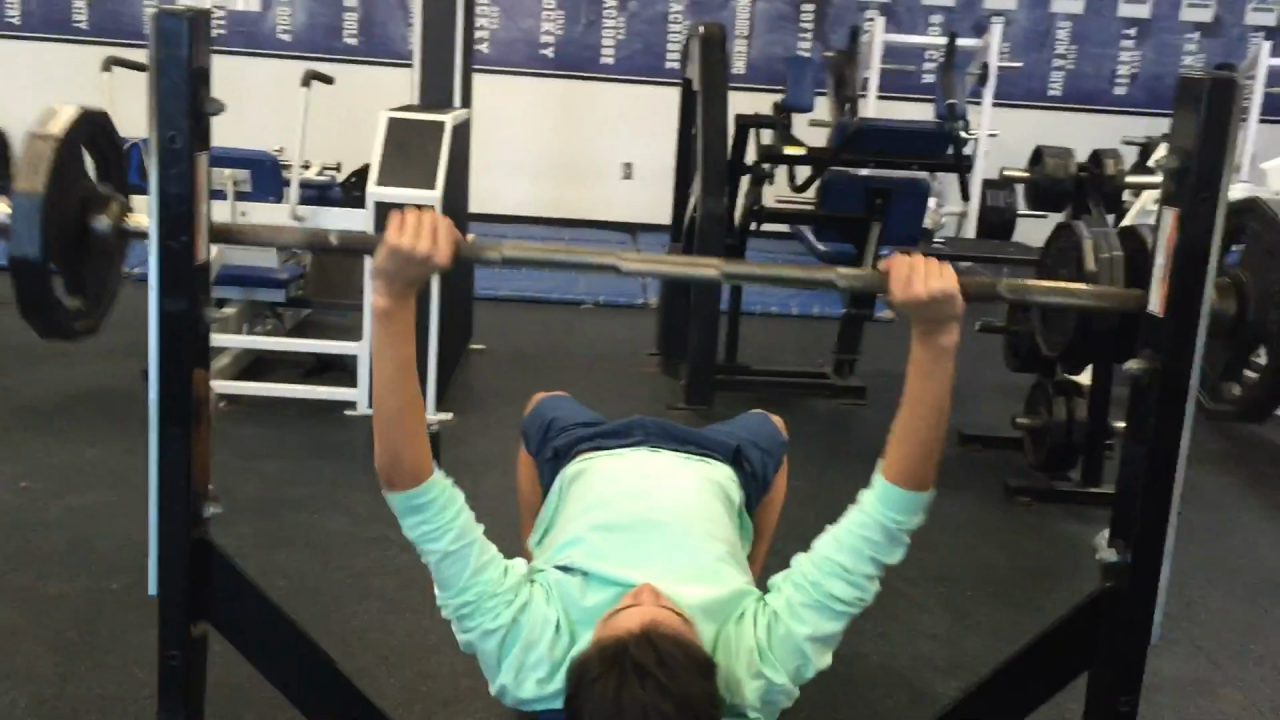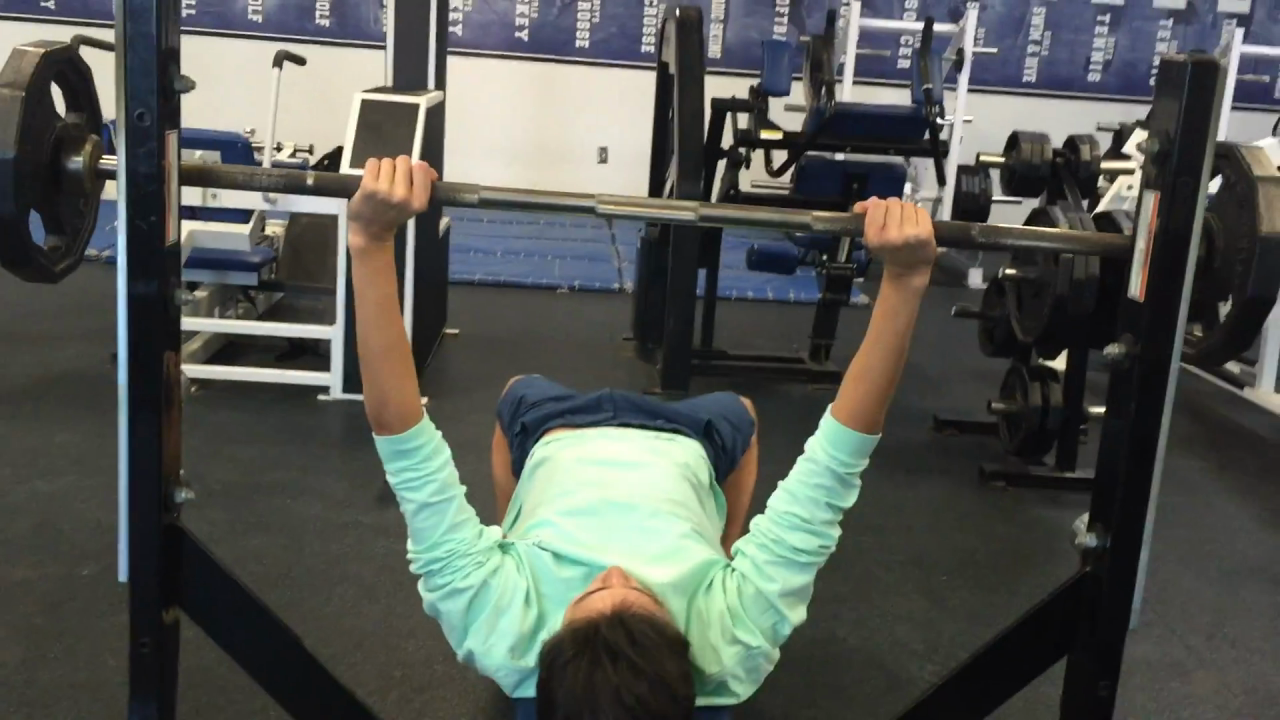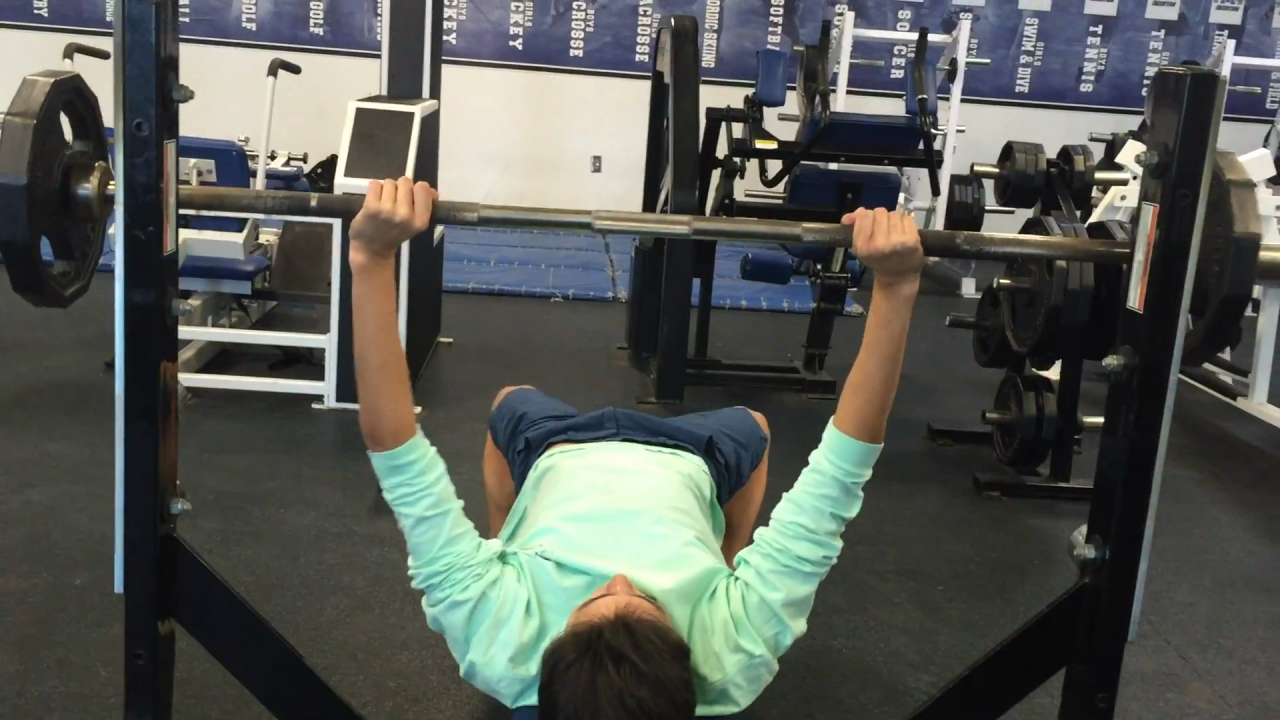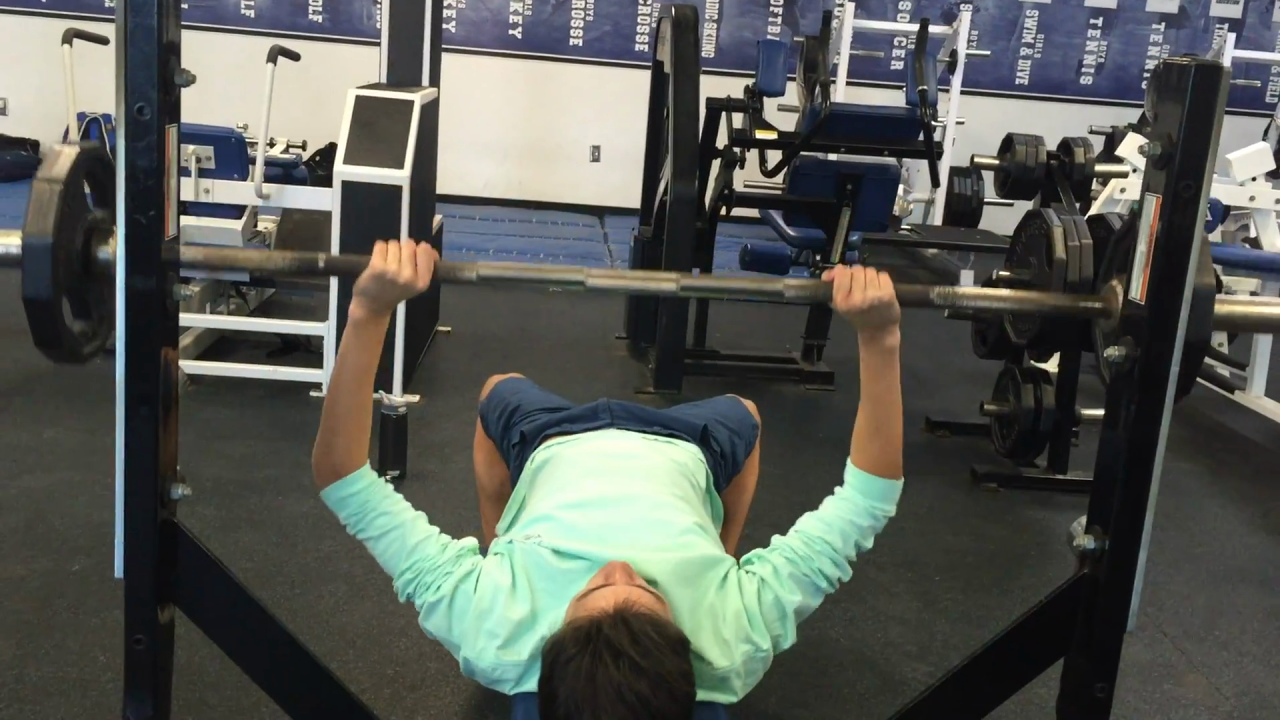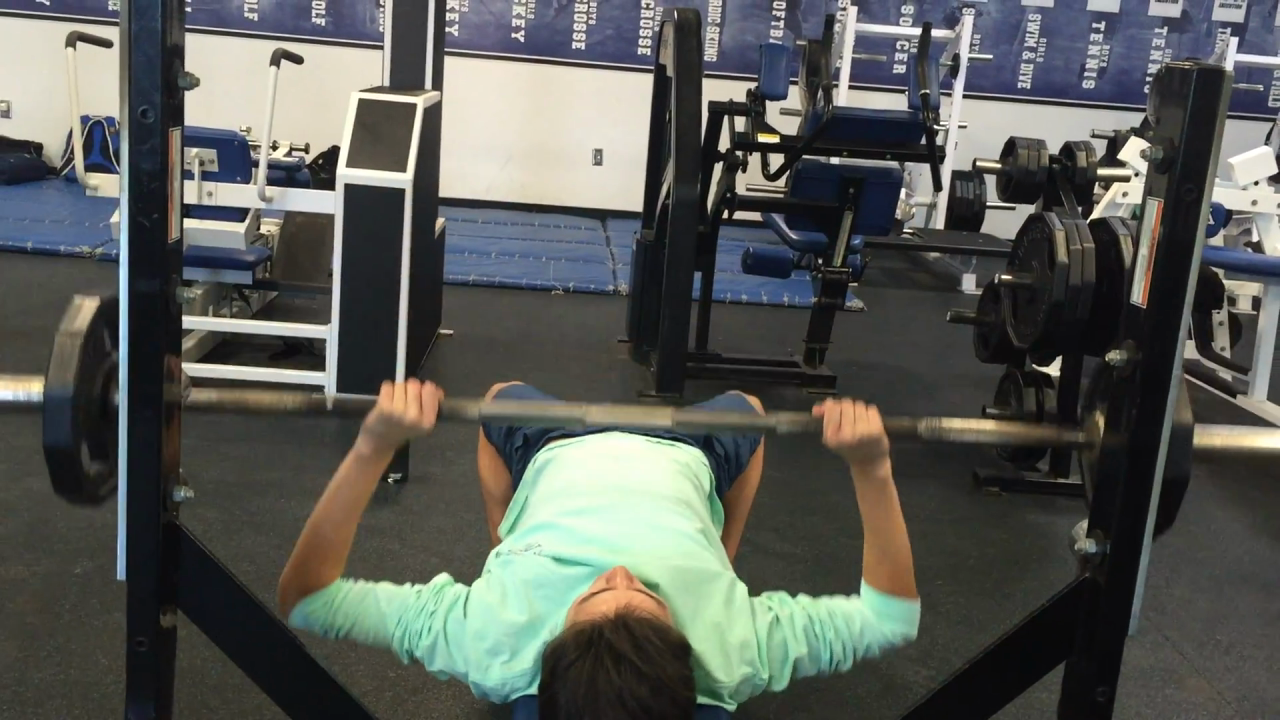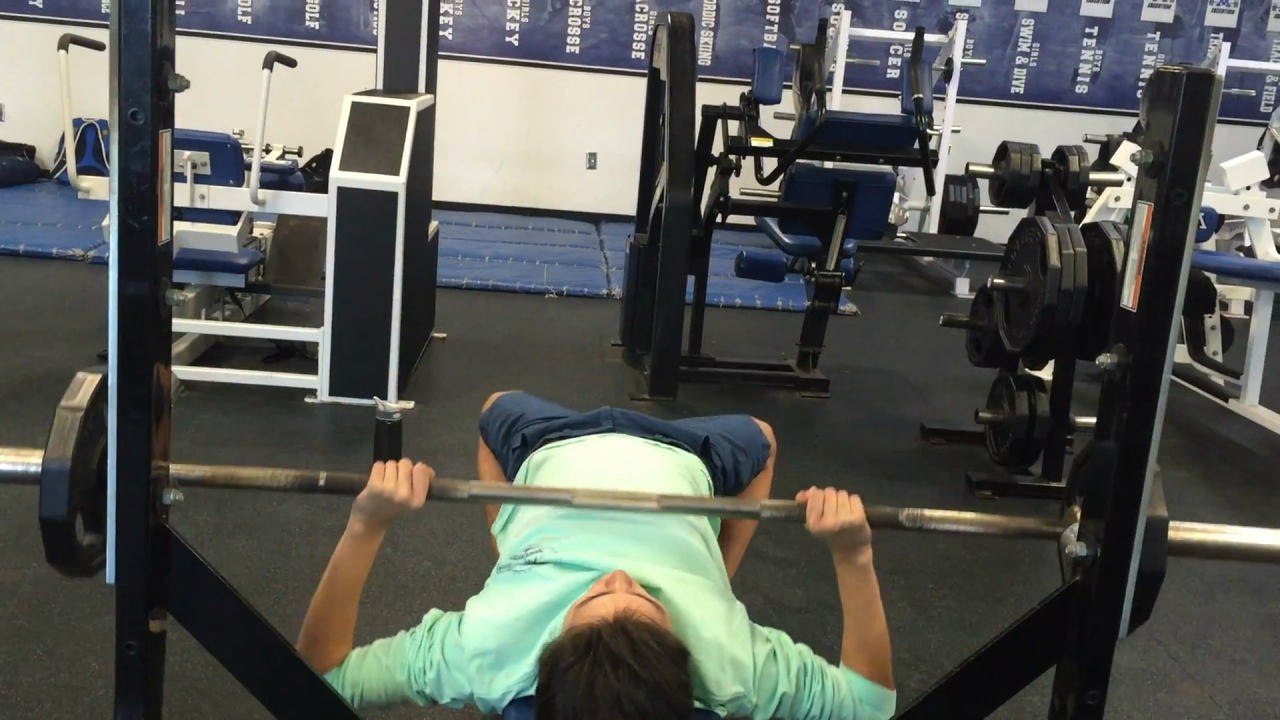
dt=0.4s
person 1, frame 1
left shoulder: (528, 659)
right shoulder: (760, 663)
left elbow: (408, 488)
right elbow: (893, 510)
left wrist: (395, 298)
right wrist: (934, 336)
left knee: (548, 411)
right knee: (764, 429)
person 1, frame 2
left shoulder: (500, 631)
right shoulder: (732, 640)
left elbow: (404, 447)
right elbow: (839, 457)
left wrist: (370, 242)
right wrist: (904, 279)
left knee: (524, 396)
right knee: (734, 412)
person 1, frame 3
left shoulder: (501, 646)
right shoulder: (733, 651)
left elbow: (398, 459)
right elbow: (842, 470)
left wrist: (372, 260)
right wrist: (893, 288)
left knee: (515, 404)
right knee: (748, 426)
person 1, frame 4
left shoulder: (495, 634)
right shoulder: (733, 640)
left elbow: (344, 483)
right elbow: (870, 498)
left wrist: (368, 313)
right wrist: (879, 339)
left knee: (503, 391)
right knee: (739, 413)
person 1, frame 5
left shoulder: (492, 645)
right shoulder: (733, 653)
left elbow: (305, 599)
right elbow: (893, 614)
left wrist: (373, 446)
right wrist: (872, 470)
left knee: (504, 400)
right knee: (744, 412)
person 1, frame 6
left shoulder: (487, 654)
right shoulder: (731, 667)
left wrist: (366, 526)
right wrist: (853, 556)
left knee: (503, 409)
right knee: (756, 436)
